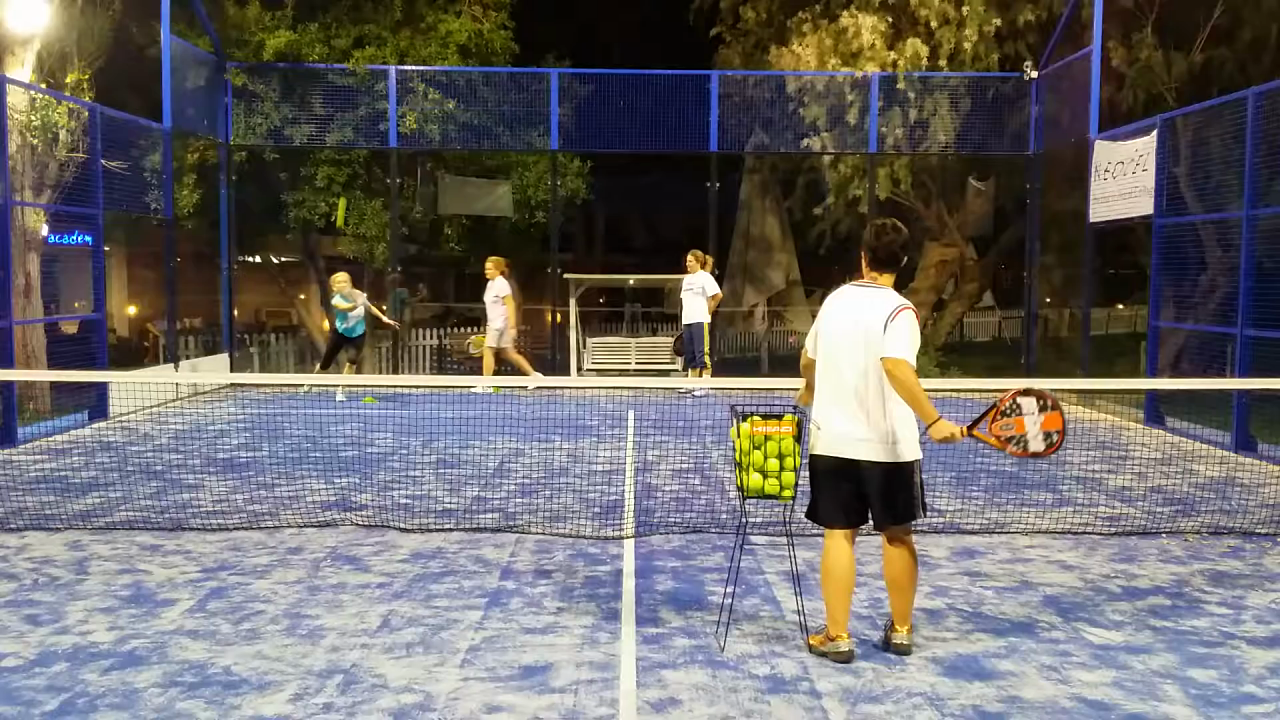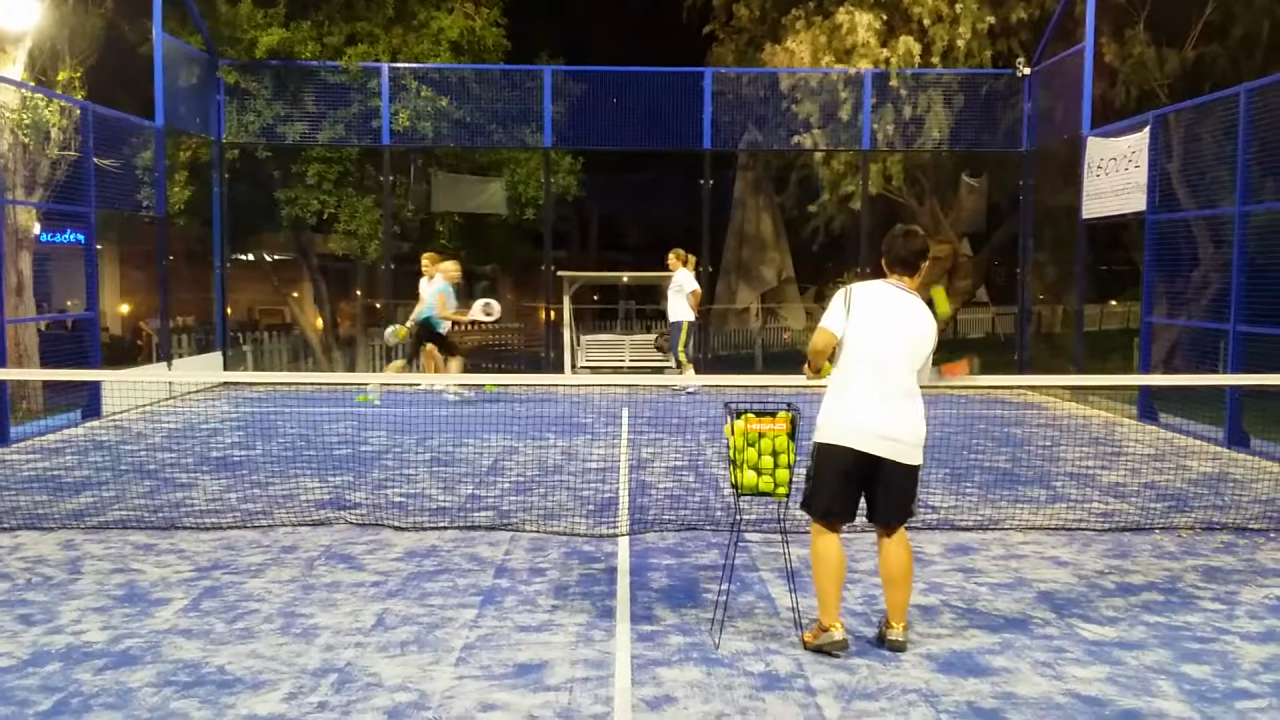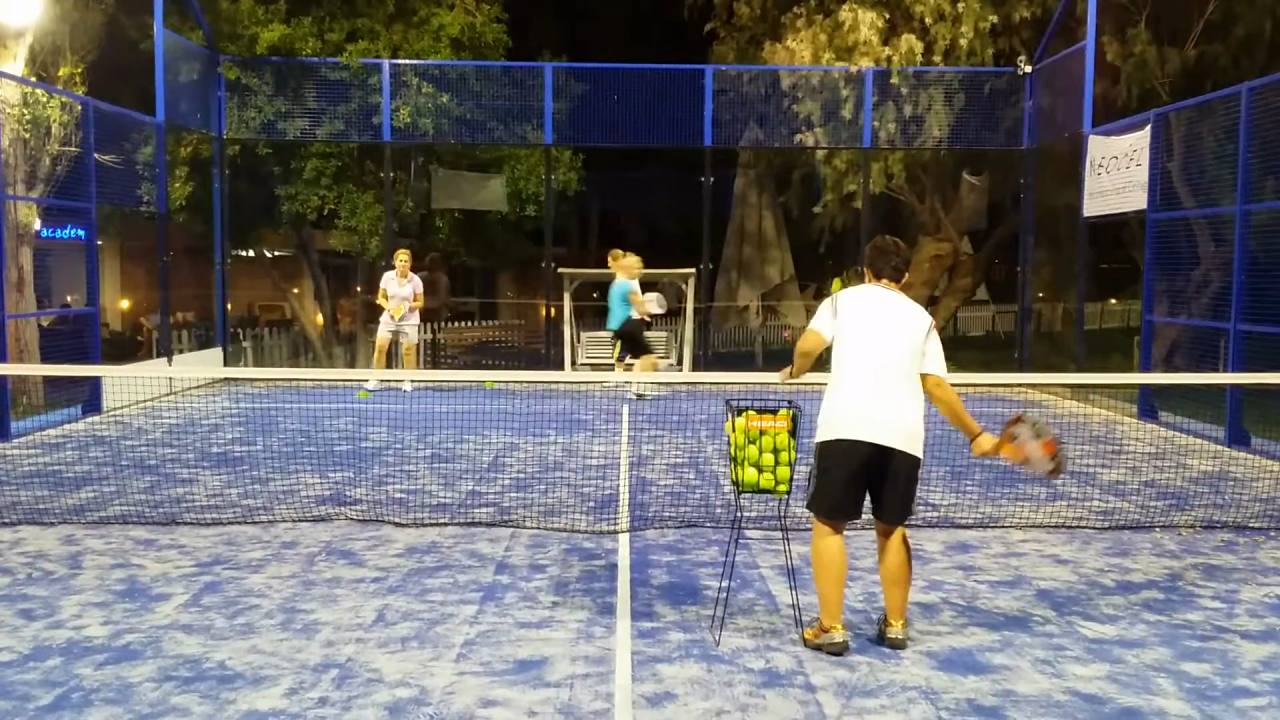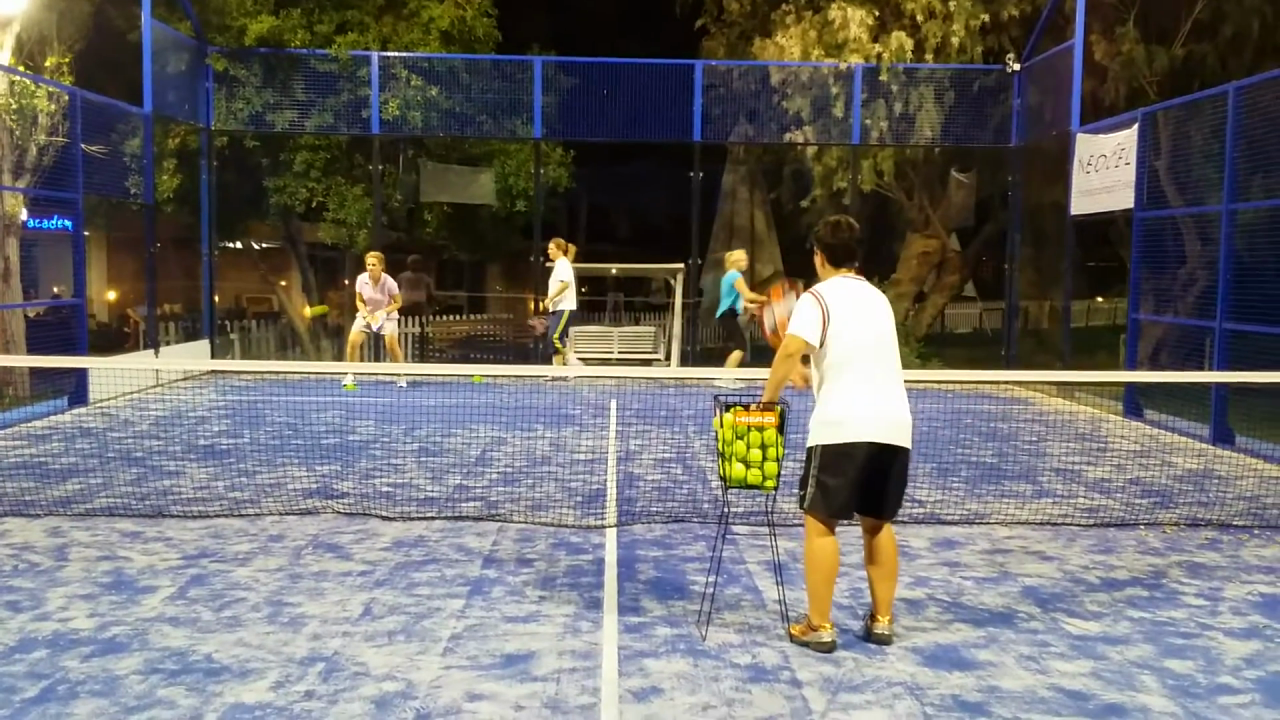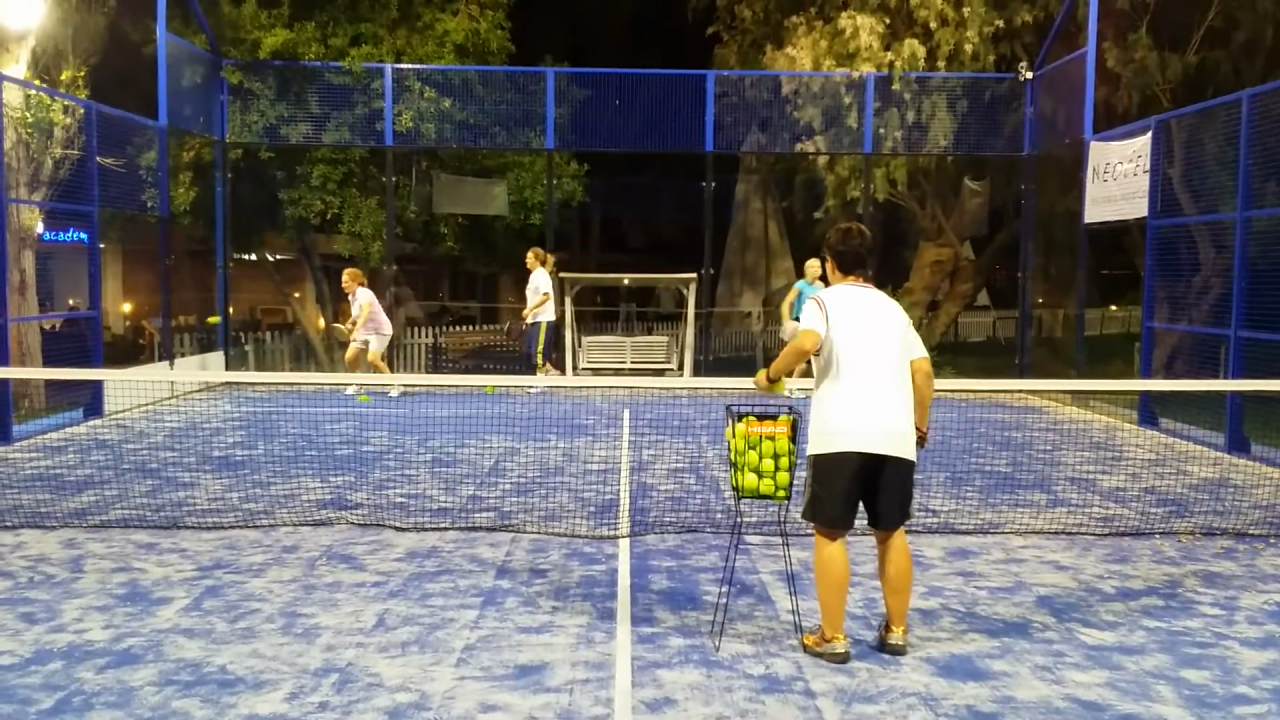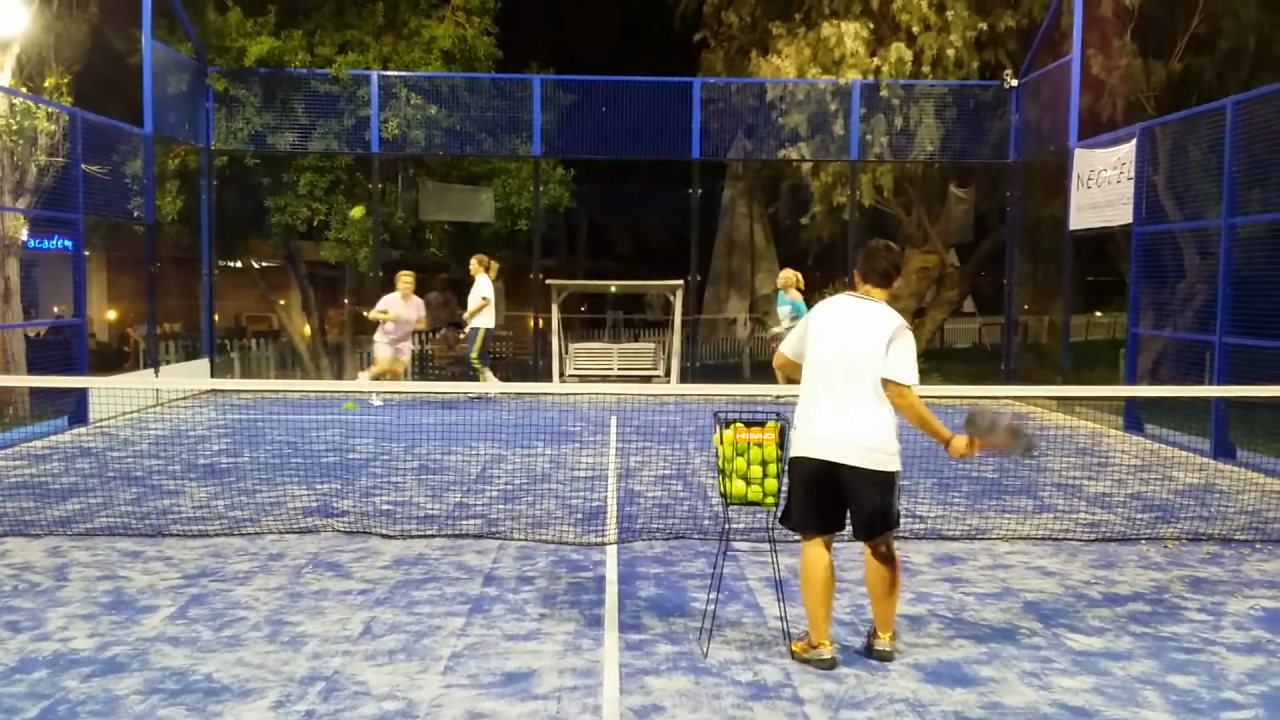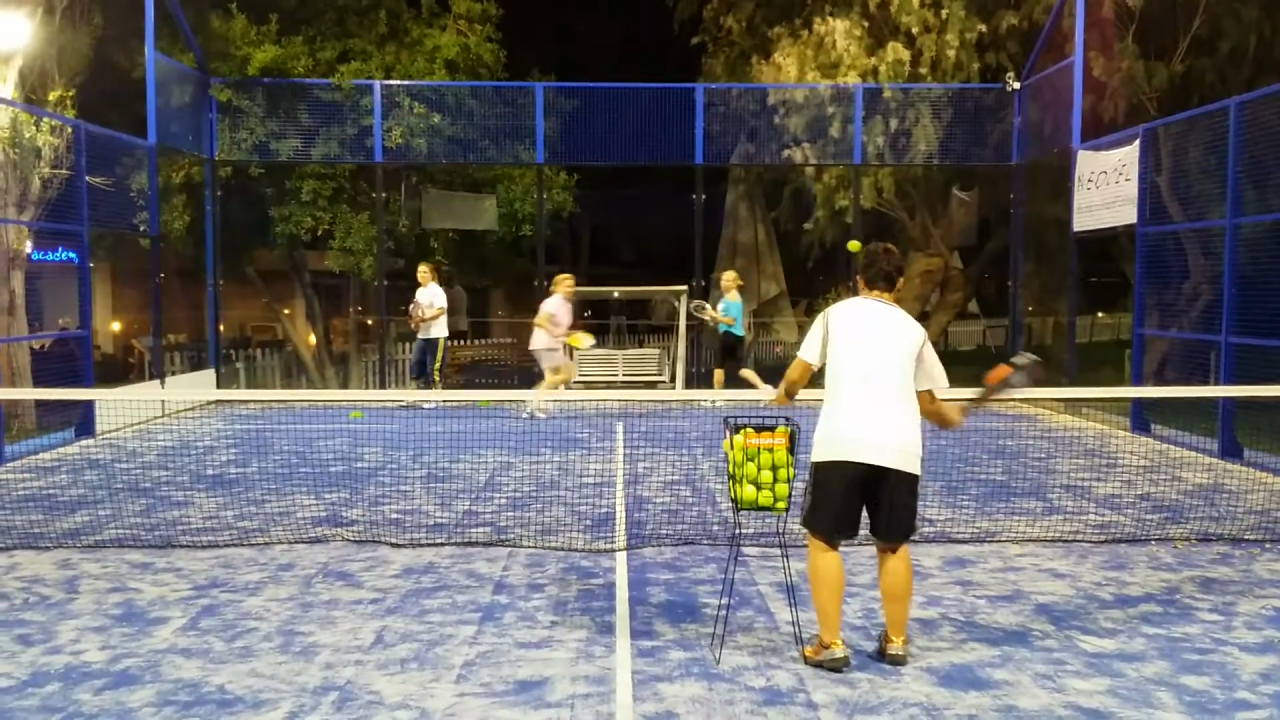
dt=0.7s
person 1, frame 1
left shoulder: (834, 300)
right shoulder: (898, 310)
left elbow: (808, 362)
right elbow: (896, 368)
left wrist: (809, 393)
right wrist: (933, 420)
left hip: (831, 440)
right hip: (886, 445)
left knee: (838, 535)
right knee: (897, 535)
left ankle: (837, 636)
right ankle: (900, 630)
person 1, frame 2
left shoulder: (853, 293)
right shoulder: (926, 319)
left elbow: (821, 344)
left wrist: (815, 366)
left hip: (842, 432)
right hip: (900, 440)
left knee: (827, 526)
right knee: (892, 531)
left ankle: (829, 627)
right ankle: (895, 627)
person 1, frame 3
left shoulder: (844, 299)
right shoulder: (920, 317)
left elbow: (807, 346)
right elbow: (936, 387)
left wrist: (794, 371)
right wrist: (975, 435)
left hip: (848, 427)
right hip: (903, 434)
left knee: (828, 524)
right knee: (891, 527)
left ankle: (831, 629)
right ankle: (896, 625)
person 1, frame 4
left shoulder: (819, 296)
right shoulder: (878, 298)
left elbow: (791, 351)
left wrist: (767, 399)
right wrist: (812, 375)
left hip: (843, 426)
right hip: (893, 426)
left knee: (819, 522)
right knee: (877, 524)
left ankle: (818, 626)
right ankle: (881, 621)
person 1, frame 5
left shoulder: (823, 300)
right shoulder: (893, 308)
left elbow: (808, 343)
right elbow: (923, 371)
left wrist: (771, 374)
right wrist: (921, 425)
left hip: (840, 436)
right hip: (894, 437)
left knee: (830, 534)
right knee: (891, 533)
left ankle: (833, 638)
right ankle: (896, 632)
person 1, frame 6
left shoulder: (821, 310)
right shoulder: (894, 325)
left elbow: (782, 363)
right elbow: (900, 396)
right wrist: (947, 439)
left hip: (813, 444)
right hip: (870, 450)
left knee: (816, 541)
right knee: (879, 543)
left ankle: (819, 643)
right ankle: (883, 637)
person 1, frame 7
left shoulder: (836, 314)
right shoulder: (914, 331)
left elbow: (801, 371)
right elbow: (928, 401)
left wrist: (786, 392)
right wrist: (950, 418)
left hip: (840, 447)
right hip: (898, 452)
left knee: (823, 542)
right knee: (892, 545)
left ankle: (830, 645)
right ankle: (895, 641)
